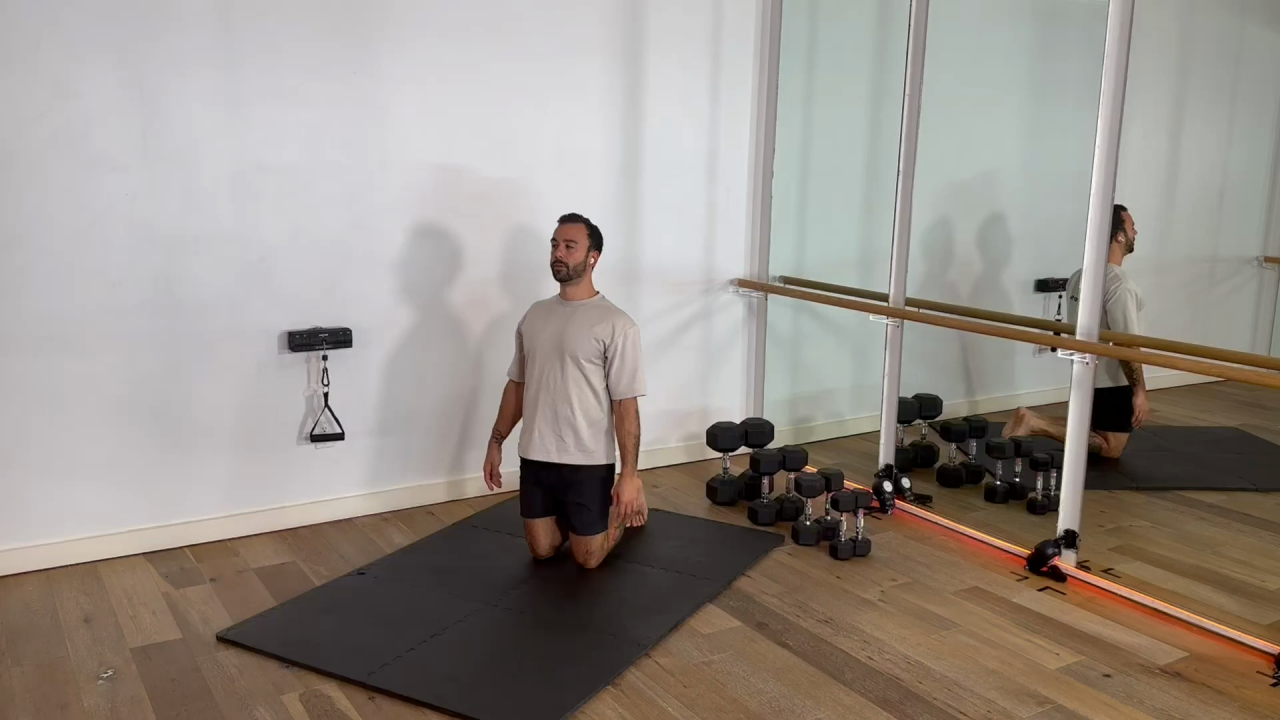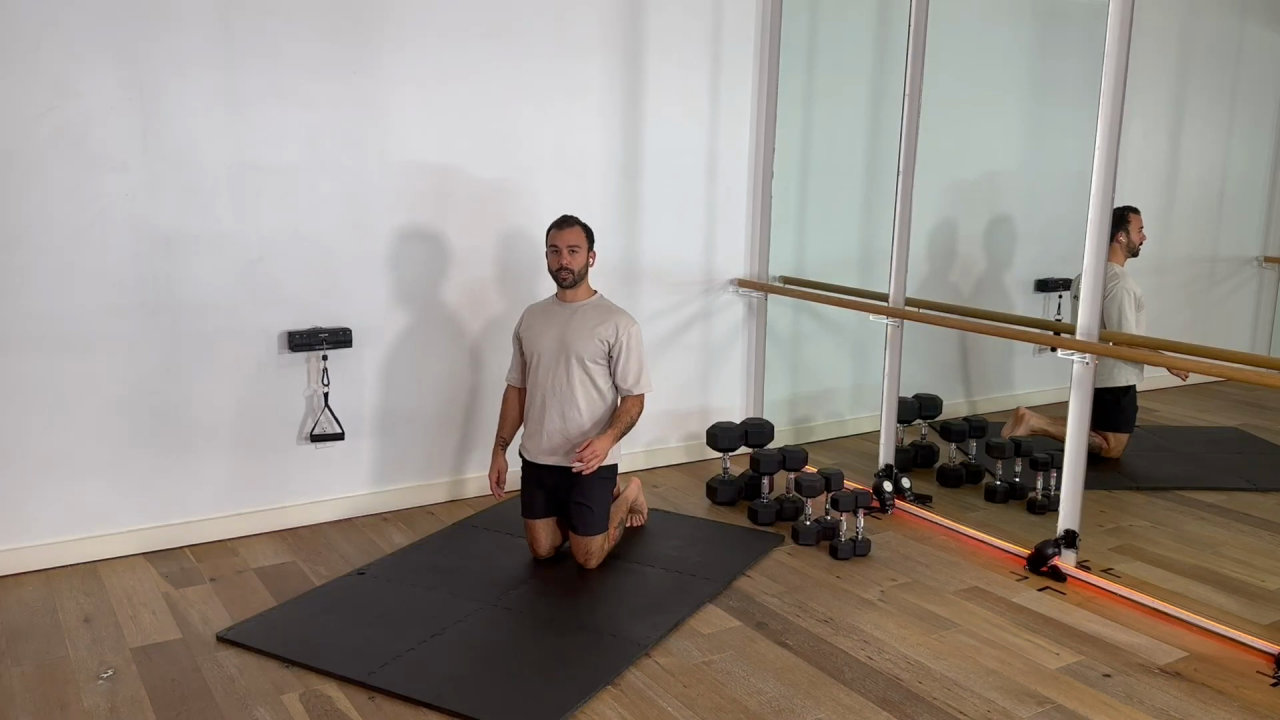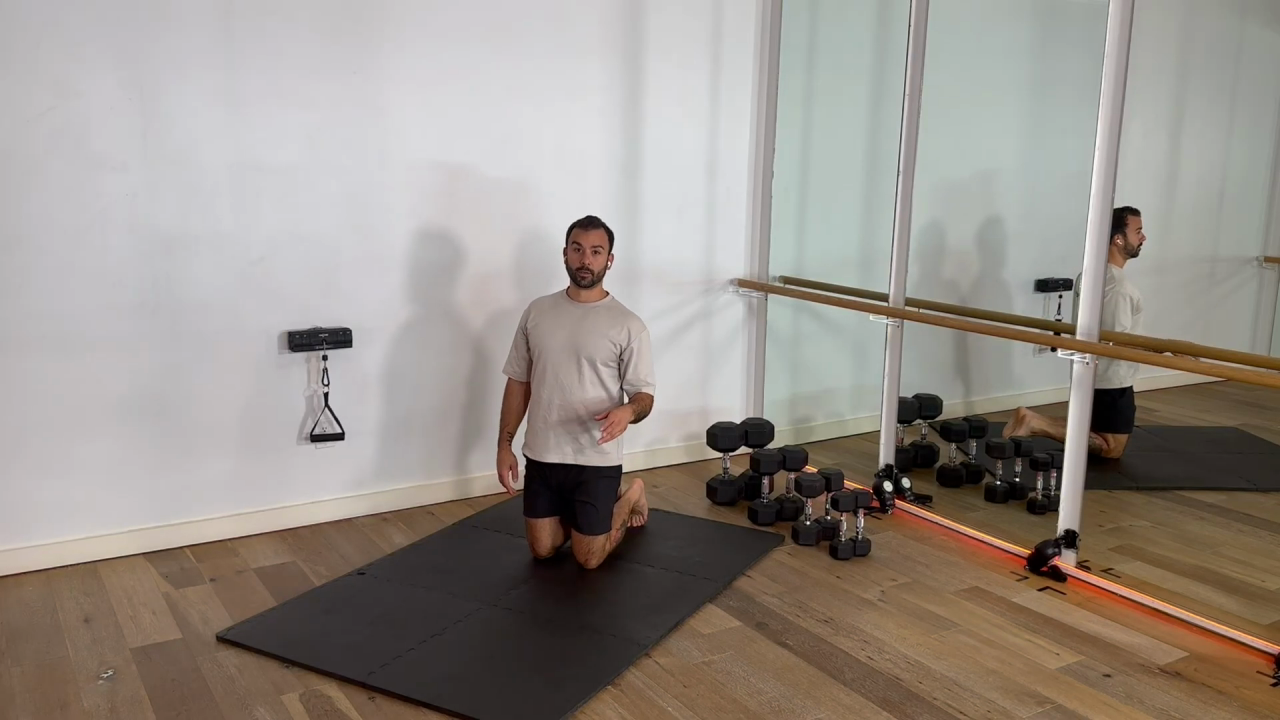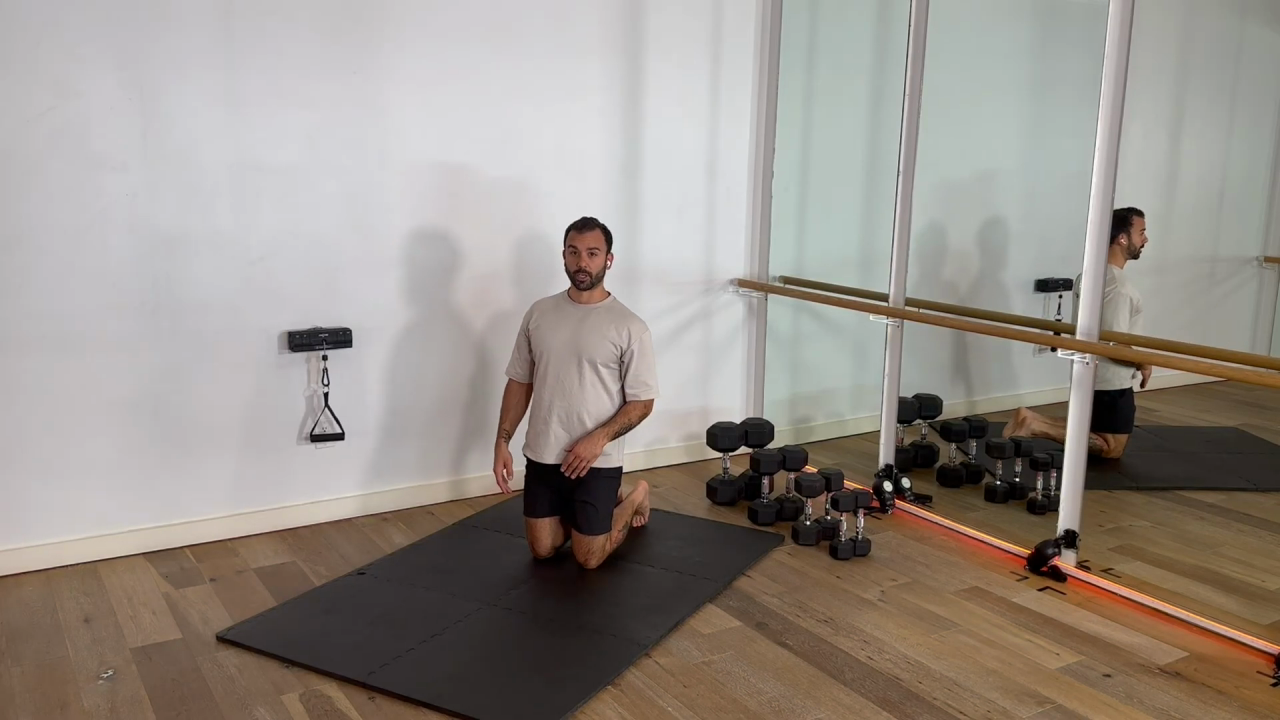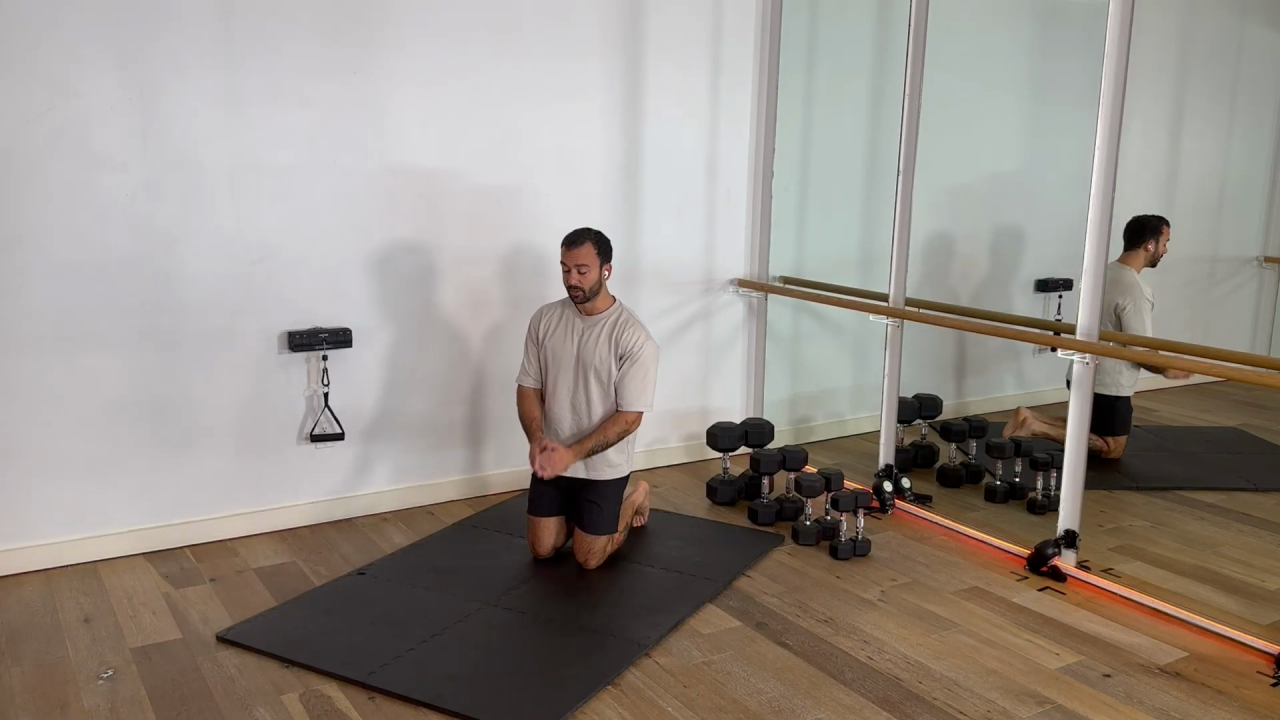
dt=1s
person 1, frame 1
left shoulder: (615, 324)
right shoulder: (535, 315)
left elbow: (626, 403)
right elbow: (517, 384)
left wrist: (629, 473)
right wrist: (496, 442)
left hip: (587, 461)
right hip: (536, 457)
left knee: (588, 558)
right knee: (542, 550)
left ankle: (622, 500)
right ankle: (604, 500)
person 1, frame 2
left shoulder: (617, 323)
right shoulder: (531, 317)
left elbow: (633, 397)
right elbow: (516, 389)
left wrist: (607, 438)
right wrist: (499, 450)
left hip: (588, 461)
right hip: (537, 458)
left knee: (587, 558)
right knee: (542, 550)
left ankle: (628, 494)
right ankle: (607, 497)
person 1, frame 3
left shoulder: (627, 325)
right shoulder: (537, 311)
left elbow: (644, 394)
right elbow: (518, 382)
left wrist: (628, 411)
right wrist: (505, 445)
left hip: (595, 460)
right hip: (541, 455)
left knee: (588, 558)
right knee: (542, 549)
left ankle: (631, 496)
right ankle: (603, 504)
person 1, frame 4
left shoulder: (629, 326)
right shoulder: (539, 313)
left elbow: (642, 401)
right elbow: (520, 382)
left wrist: (599, 438)
right wrist: (502, 440)
left hip: (596, 460)
right hip: (542, 456)
left knee: (588, 558)
right knee: (543, 549)
left ankle: (634, 498)
right ankle: (608, 503)
person 1, frame 5
left shoulder: (633, 337)
right shoulder: (545, 318)
left elbow: (629, 418)
right elbow: (527, 388)
left wrist: (573, 453)
right wrist: (538, 440)
left hip: (602, 468)
right hip: (552, 461)
left knee: (588, 558)
right knee: (542, 550)
left ankle: (635, 499)
right ankle: (578, 512)
person 2, frame 1
left shoulder: (1080, 276)
right shoulder: (1120, 284)
right wrist: (1140, 392)
right hip: (1112, 382)
left knee: (1095, 434)
right knee: (1110, 448)
left ankle: (1033, 420)
right ankle: (1036, 424)
person 2, frame 2
right shoulder: (1119, 283)
left hip: (1091, 374)
right hip: (1114, 380)
left knee: (1095, 434)
right knee: (1110, 448)
left ankle: (1034, 421)
right ankle: (1037, 424)
person 2, frame 3
right shoulder: (1117, 285)
left hip: (1091, 375)
right hip: (1112, 380)
left knee: (1096, 434)
right knee: (1111, 449)
left ankle: (1034, 421)
right ankle: (1037, 424)
person 2, frame 4
right shoulder: (1117, 286)
right wrist: (1143, 364)
right hip: (1111, 383)
left knee: (1095, 434)
right knee: (1111, 449)
left ankle: (1033, 420)
right ankle: (1037, 426)
person 2, frame 5
left shoulder: (1106, 274)
right shoulder: (1135, 291)
right wrist: (1167, 369)
right hip: (1107, 386)
left knee: (1091, 431)
right knee: (1111, 449)
left ankle: (1031, 419)
right ankle: (1036, 428)
